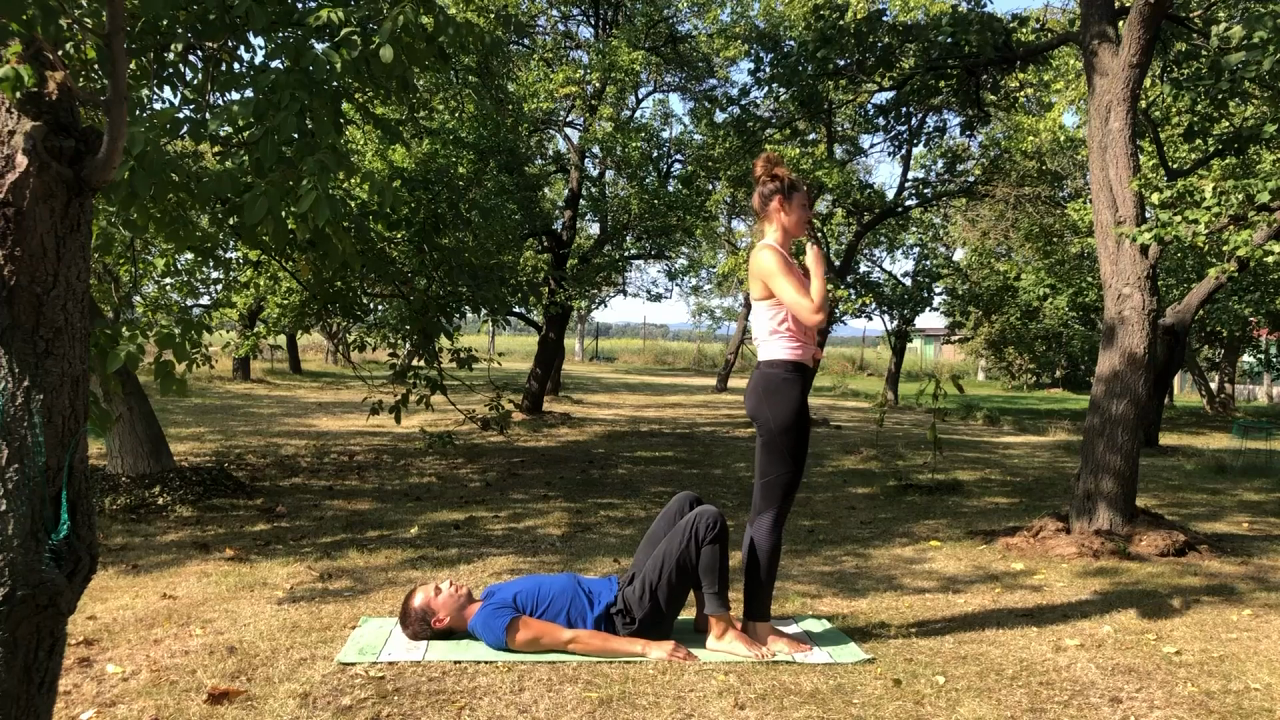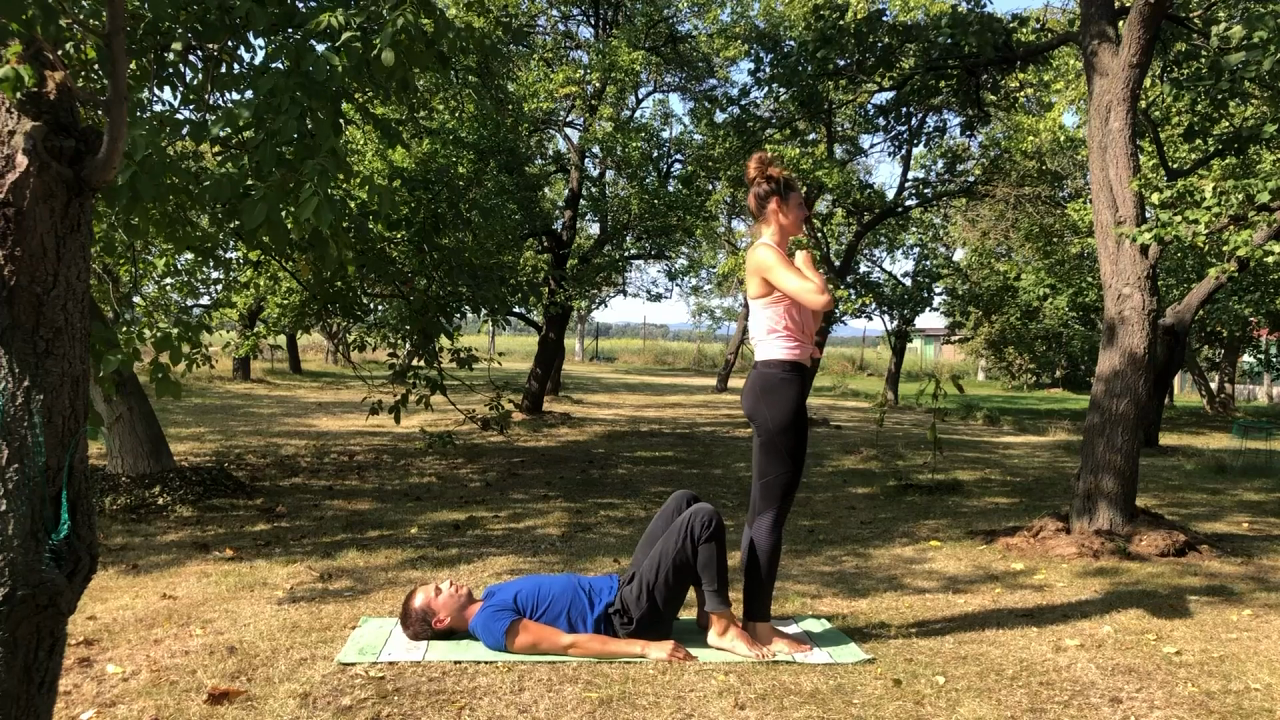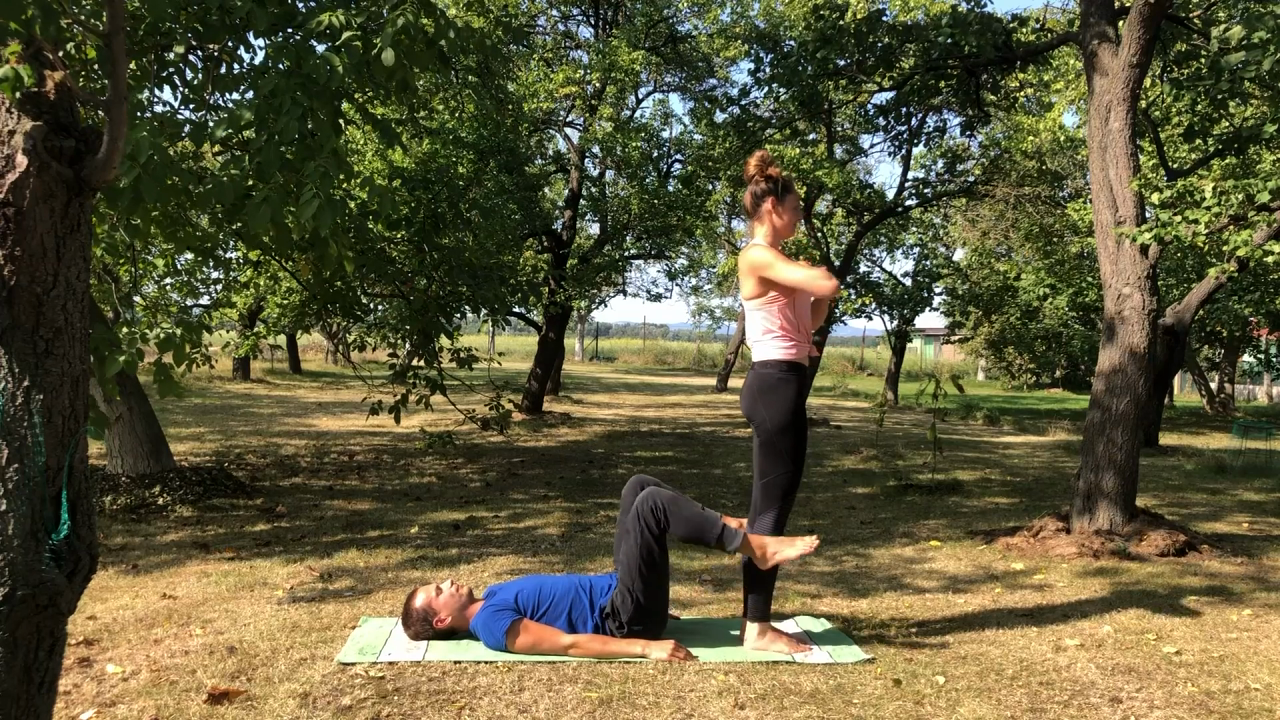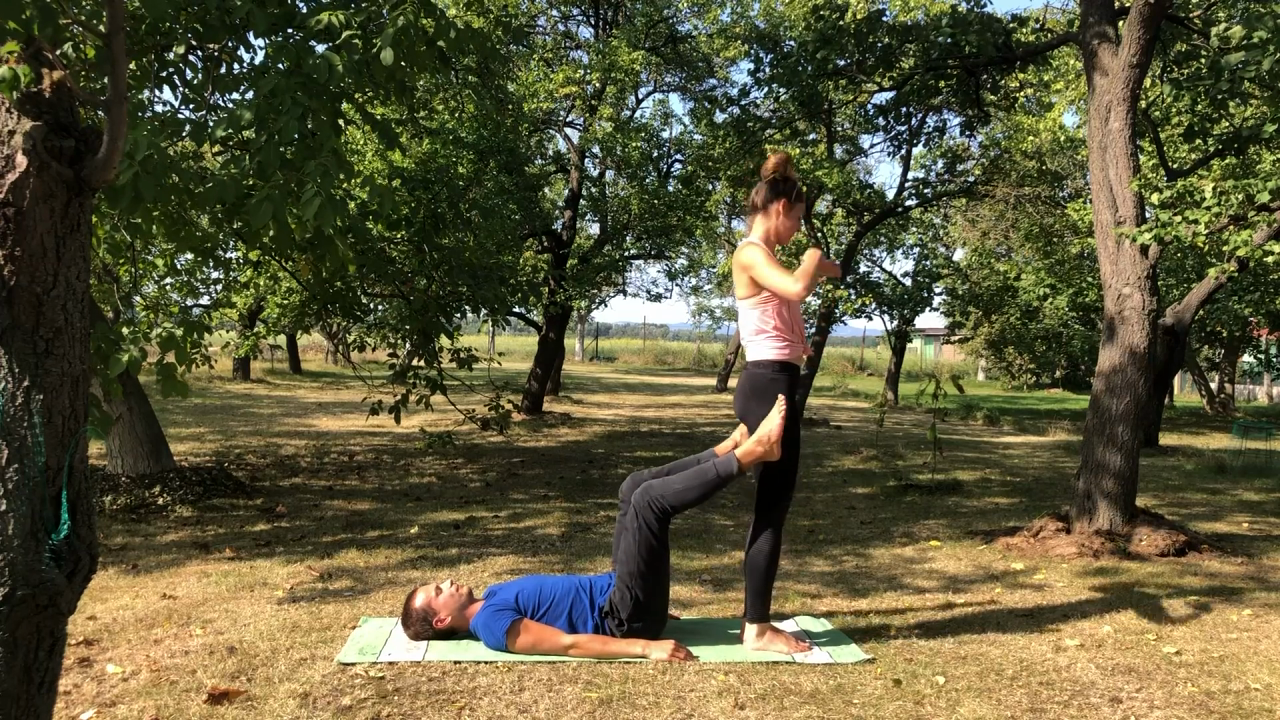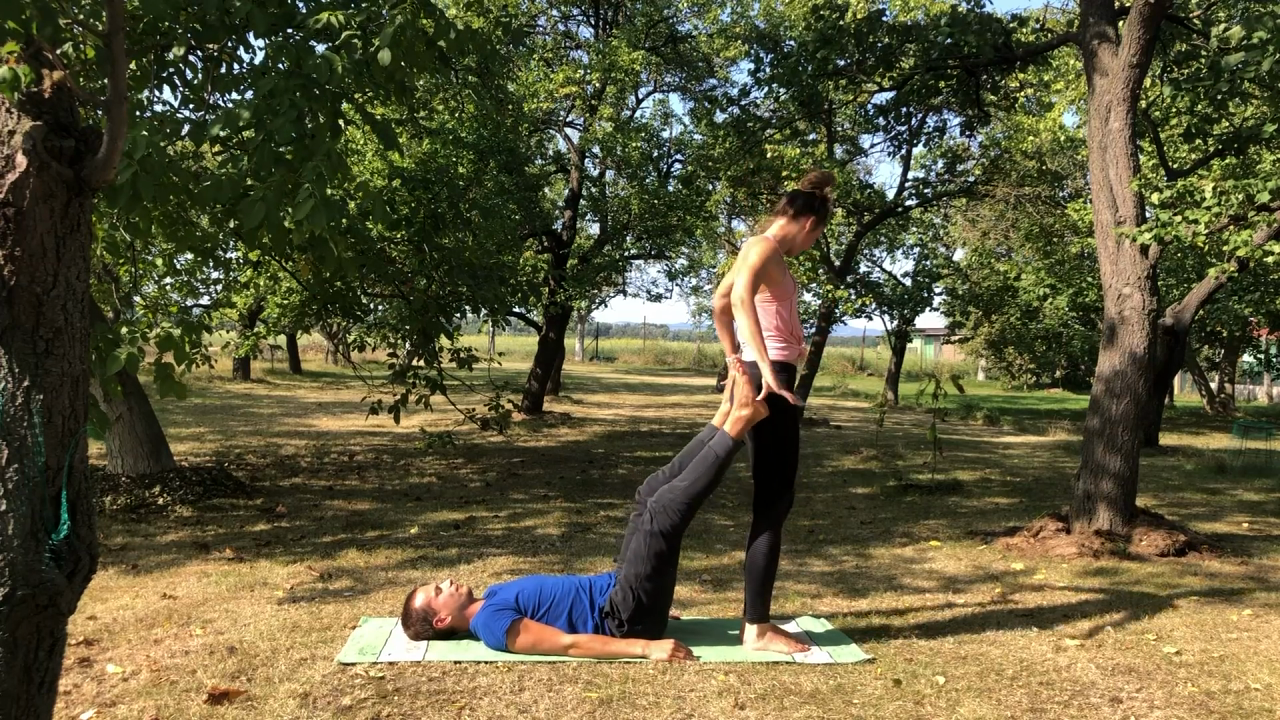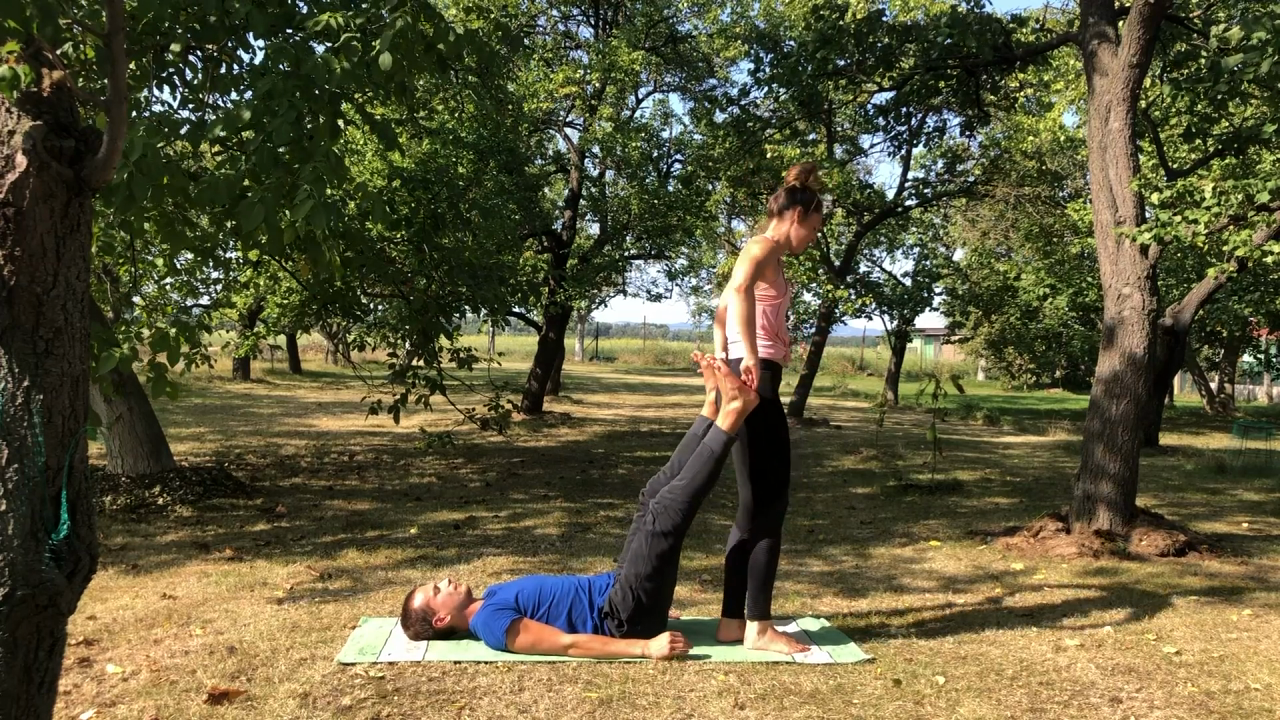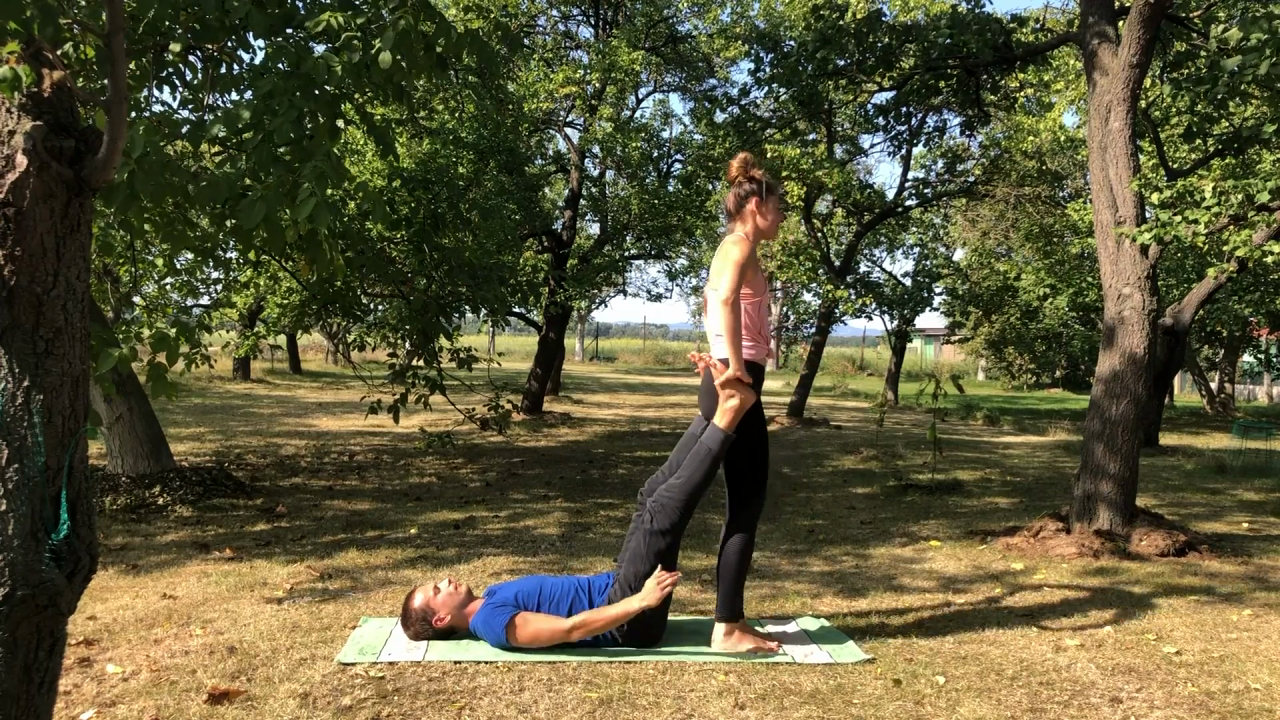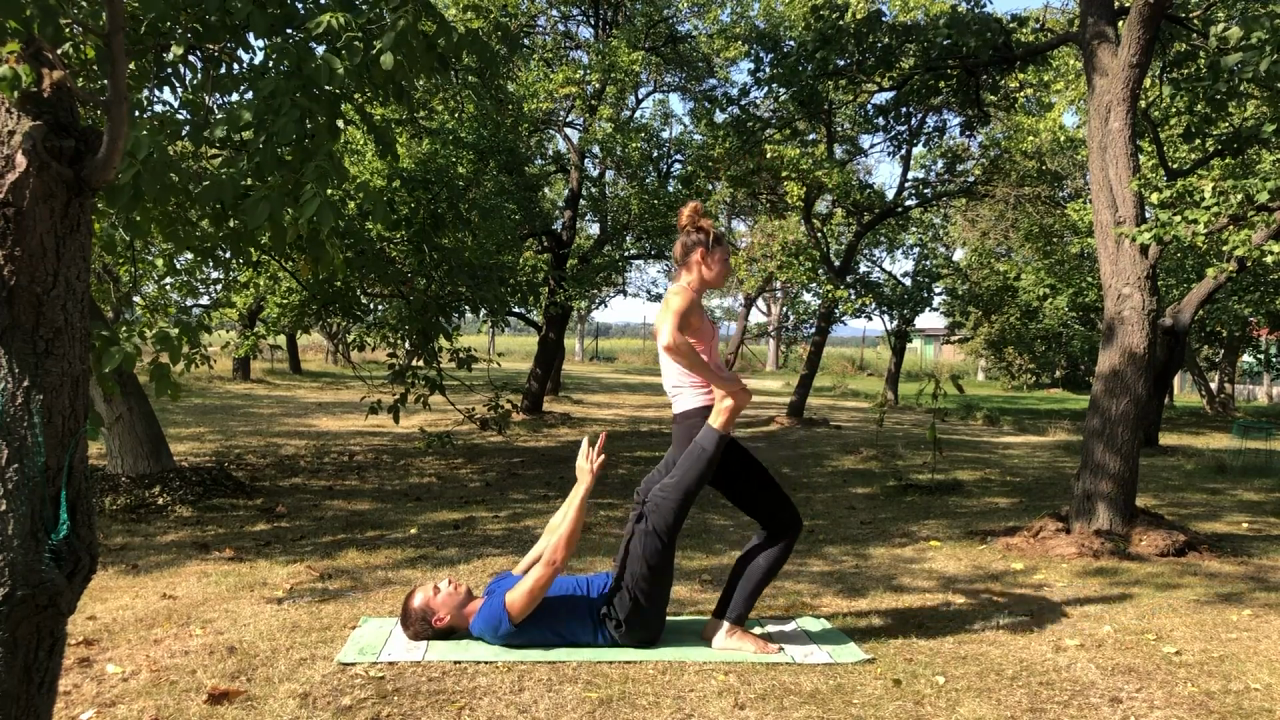
dt=0.5s
person 1, frame 1
left shoulder: (781, 258)
right shoulder: (768, 256)
left elbow: (803, 326)
right elbow: (814, 315)
left wrist: (810, 272)
right wrist: (817, 268)
left hip: (783, 383)
right hip: (781, 385)
left knee: (767, 508)
right knee: (771, 509)
left ankle: (756, 620)
right ankle: (759, 628)
person 1, frame 2
left shoulder: (778, 257)
right shoulder: (765, 254)
left elbow: (810, 320)
right elbow: (822, 299)
left wrist: (807, 271)
right wrist: (807, 265)
left hip: (779, 383)
right hip: (779, 384)
left knee: (765, 509)
right knee: (771, 510)
left ankle: (755, 619)
right ankle: (757, 627)
person 1, frame 3
left shoulder: (773, 260)
right shoulder: (758, 255)
left elbow: (809, 321)
right elbow: (829, 284)
left wrist: (815, 288)
right wrist: (813, 274)
left hip: (778, 384)
right hip: (776, 384)
left knee: (767, 507)
right knee: (773, 508)
left ankle: (755, 618)
right ankle: (758, 628)
person 1, frame 4
left shoulder: (763, 253)
right shoulder: (752, 250)
left elbow: (786, 292)
right elbow: (795, 290)
left wrist: (813, 272)
right wrist: (813, 263)
left hip: (772, 382)
right hip: (769, 383)
left knee: (770, 504)
right knee: (771, 507)
left ankle: (755, 619)
right ankle: (756, 629)
person 1, frame 5
left shoulder: (765, 252)
right shoulder: (764, 247)
left elbow: (721, 301)
right elbow: (739, 298)
left wrist: (735, 358)
right wrist: (765, 369)
left hip: (769, 385)
right hip: (769, 388)
left knee: (776, 503)
right knee: (771, 506)
left ankle: (757, 617)
right ankle: (756, 627)
person 1, frame 6
left shoulder: (763, 256)
right shoulder: (764, 247)
left elbow: (723, 308)
right elbow: (739, 290)
left wrist: (724, 362)
right wrist: (748, 359)
left hip: (745, 384)
right hip: (753, 383)
left knee: (756, 506)
right knee: (767, 504)
left ankle: (733, 619)
right ankle: (758, 625)
person 1, frame 7
left shoulder: (732, 249)
right shoulder: (741, 244)
left elbow: (711, 302)
right elbow: (727, 298)
right wrist: (735, 363)
left hip: (728, 382)
right hip: (736, 383)
left knee: (745, 502)
right knee: (745, 504)
left ankle: (730, 619)
right ankle: (727, 628)
person 1, frame 8
left shoulder: (683, 300)
right shoulder: (684, 293)
right elbow: (668, 340)
left wrist: (720, 374)
right wrist: (722, 380)
left hip: (694, 429)
right hip: (701, 427)
left knee: (778, 522)
right knee: (783, 524)
left ankle: (725, 621)
right ankle: (729, 628)
person 2, frame 1
left shoulder: (490, 597)
right shoulder: (491, 623)
right elbow: (569, 639)
right wrist: (646, 647)
left hip: (620, 589)
right hip: (630, 615)
left knee: (687, 503)
right knee: (707, 521)
left ankle: (707, 614)
right ankle: (720, 629)
person 2, frame 2
left shoulder: (491, 597)
right shoulder: (490, 625)
right elbow: (568, 643)
right wrist: (645, 648)
left hip: (618, 590)
right hip: (630, 618)
left knee: (684, 503)
right knee: (704, 517)
left ankle: (709, 611)
right ankle: (721, 626)
person 2, frame 3
left shoulder: (493, 598)
right shoulder: (492, 625)
right elbow: (569, 644)
right wrist: (647, 648)
left hip: (614, 589)
right hip: (626, 617)
left knee: (640, 487)
right knee: (652, 503)
left ankle: (733, 533)
right ankle: (752, 546)
person 2, frame 4
left shoulder: (491, 600)
right shoulder: (490, 624)
right elbow: (569, 644)
right wrist: (646, 648)
left hip: (613, 594)
right hip: (626, 618)
left knee: (636, 487)
right knee: (648, 499)
left ankle: (734, 448)
right ankle: (745, 457)
person 2, frame 5
left shoulder: (492, 600)
right shoulder: (491, 624)
right elbow: (570, 644)
right wrist: (646, 648)
left hip: (614, 591)
right hip: (625, 617)
left knee: (654, 492)
right knee: (664, 508)
left ankle: (726, 418)
right ankle: (735, 426)
person 2, frame 6
left shoulder: (485, 602)
right shoulder: (489, 625)
right elbow: (562, 641)
right wrist: (640, 646)
left hip: (609, 600)
right hip: (626, 616)
left knee: (659, 499)
right knee: (663, 511)
left ankle: (720, 402)
right ankle: (728, 417)
person 2, frame 7
left shoulder: (492, 599)
right shoulder: (493, 622)
right elbow: (572, 628)
left wrist: (637, 590)
right wrist: (639, 601)
left hip: (615, 589)
right hip: (631, 620)
left knee: (654, 496)
right knee: (661, 511)
left ankle: (716, 408)
right ankle: (727, 414)
person 2, frame 8
left shoulder: (496, 591)
right shoulder: (492, 620)
left elbow: (549, 538)
right elbow: (553, 560)
left wrist: (582, 480)
right wrist: (584, 486)
left hip: (616, 595)
right hip: (626, 620)
left knee: (654, 498)
right knee: (659, 510)
left ankle: (717, 413)
right ankle: (721, 421)
